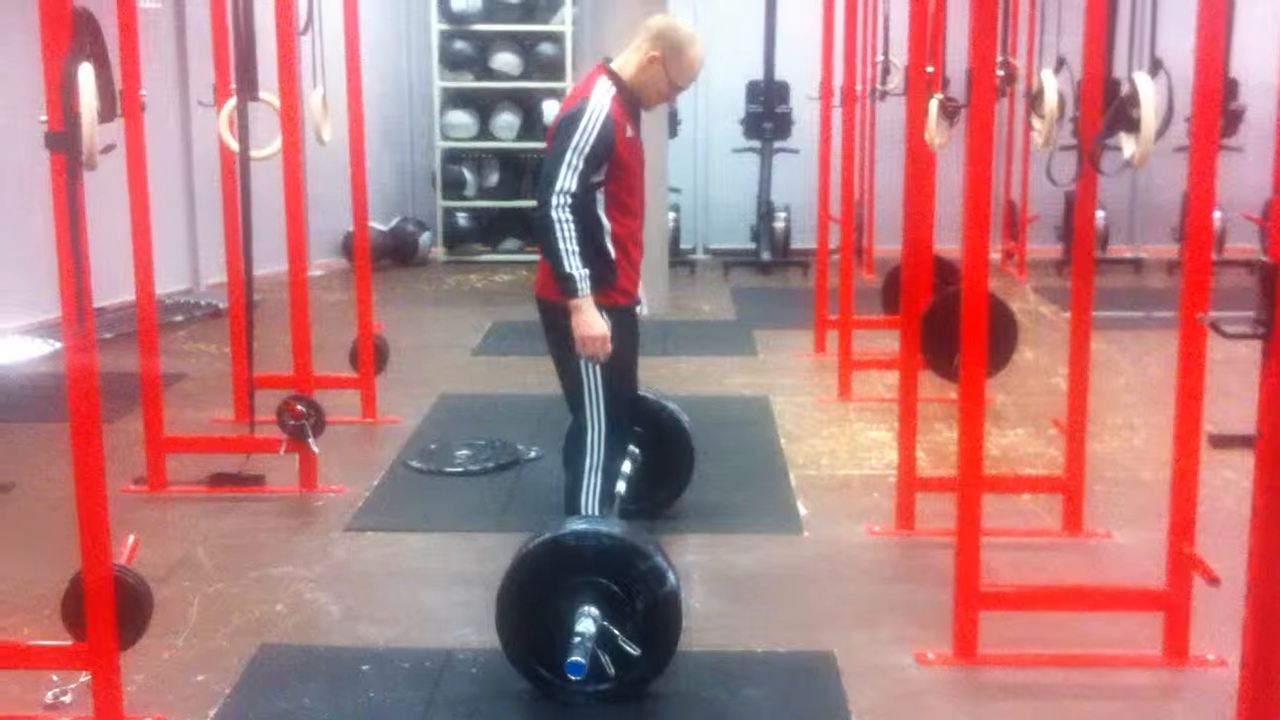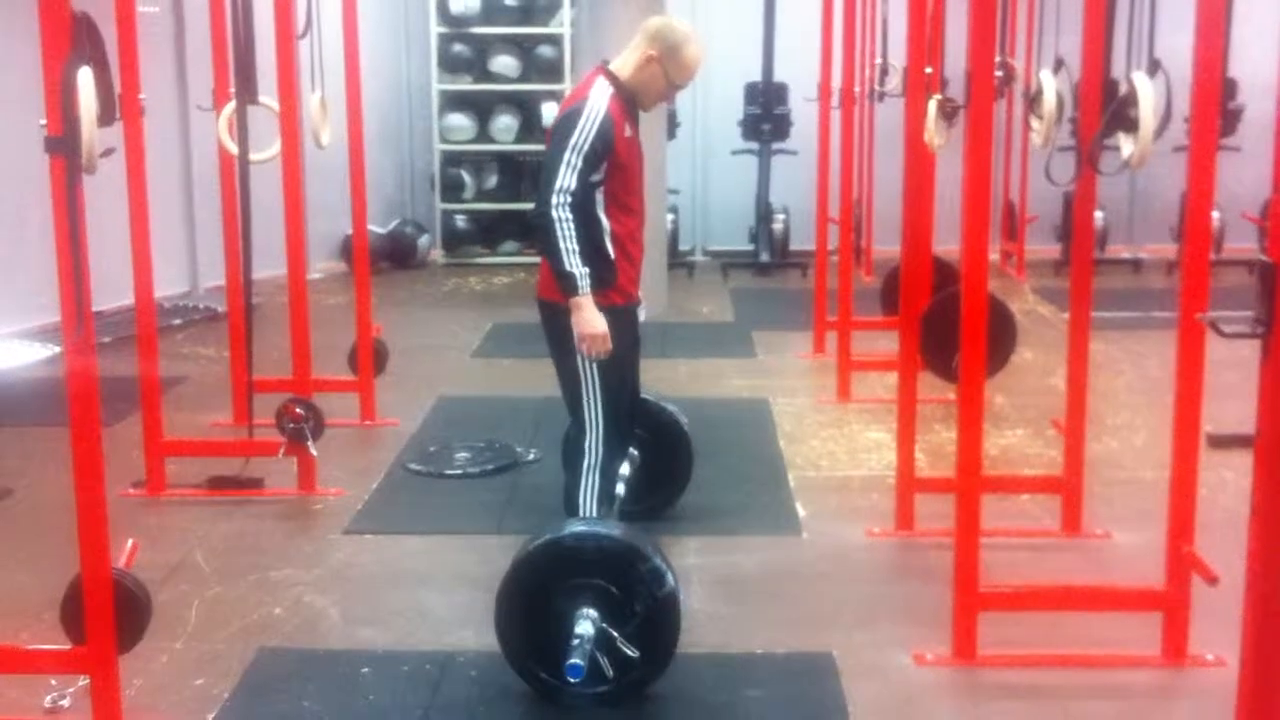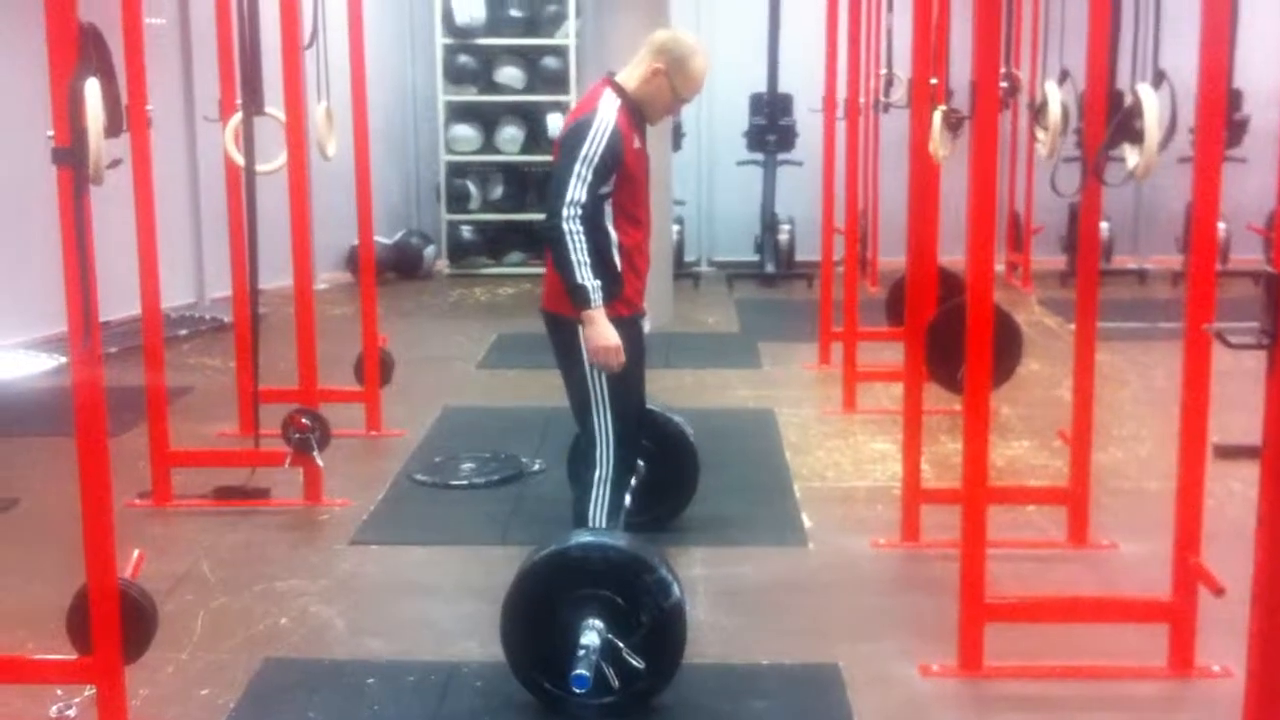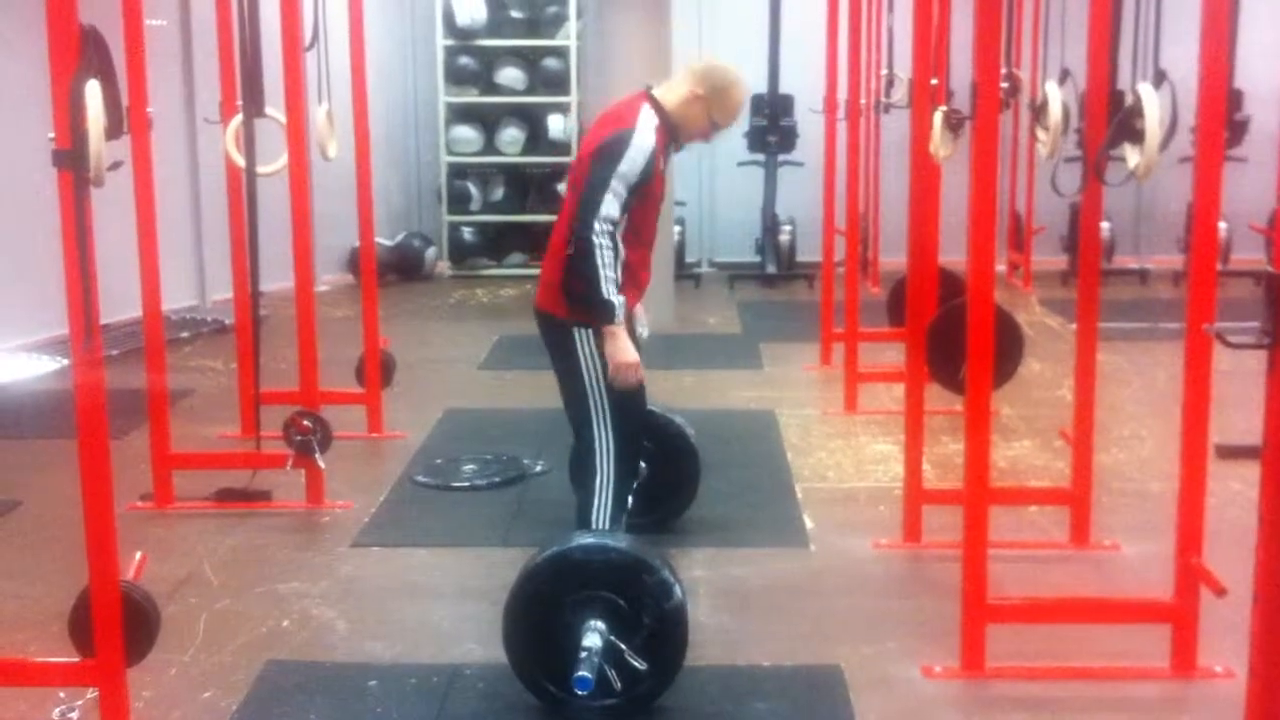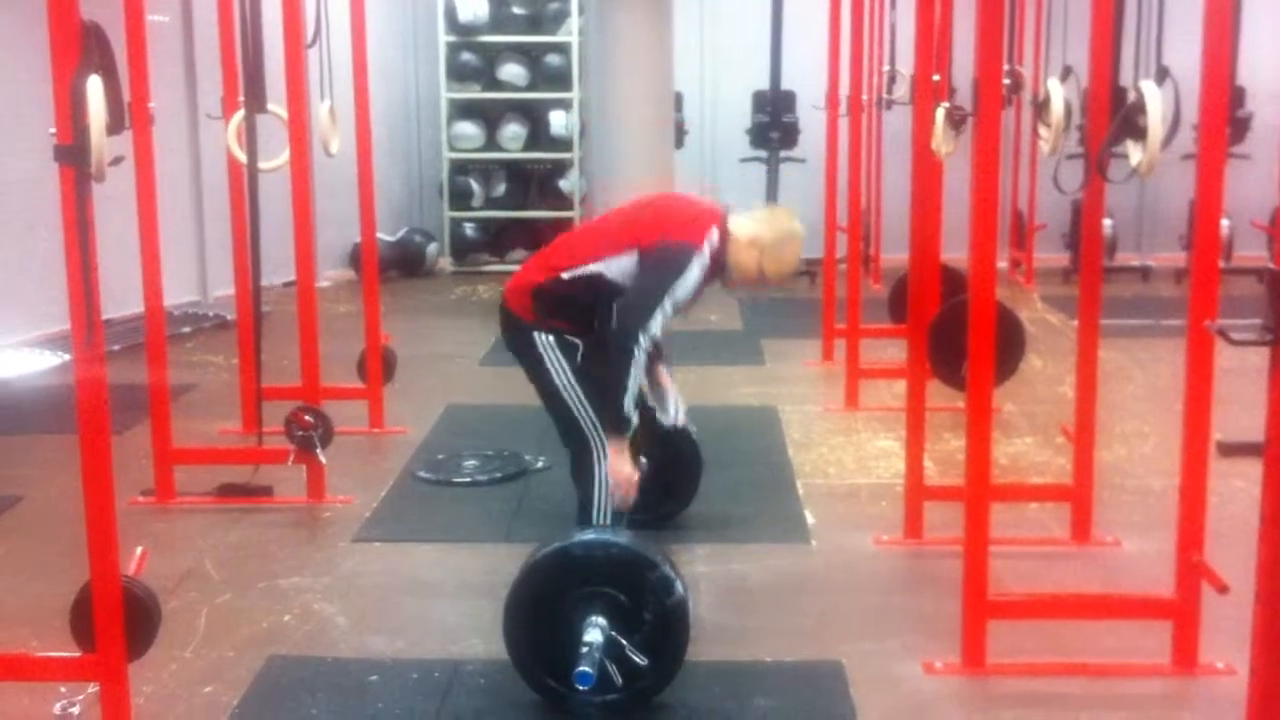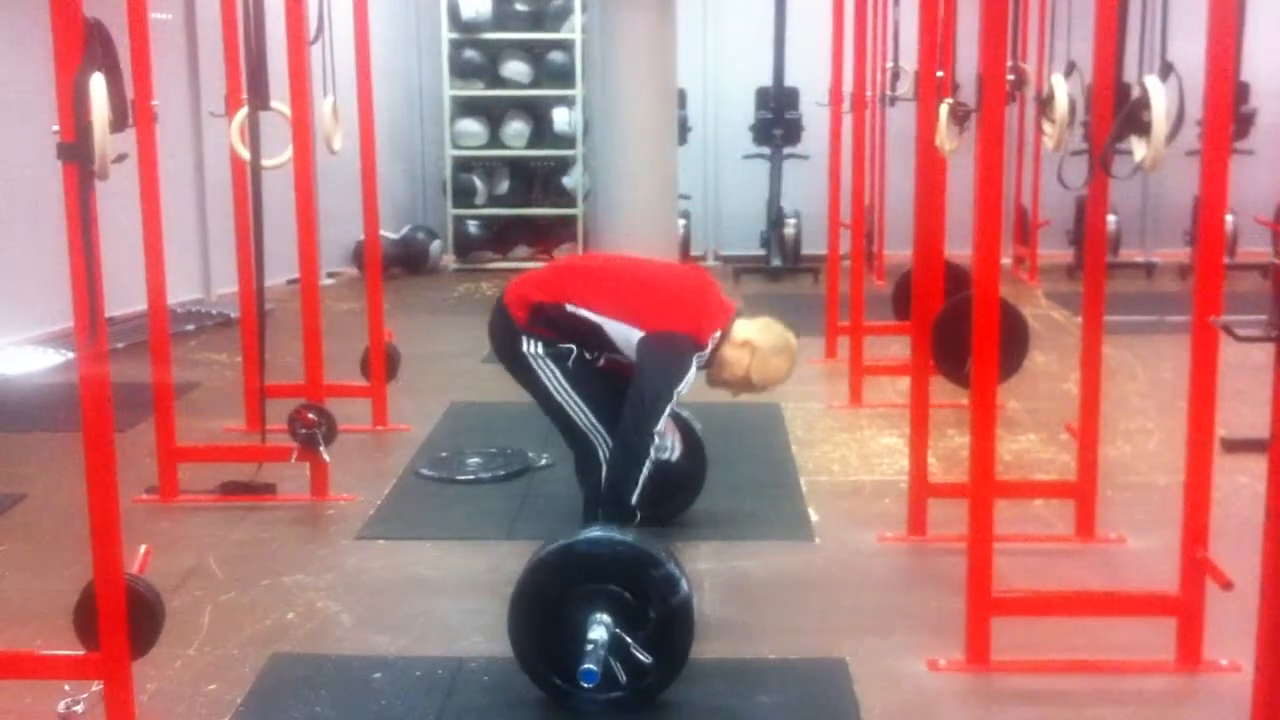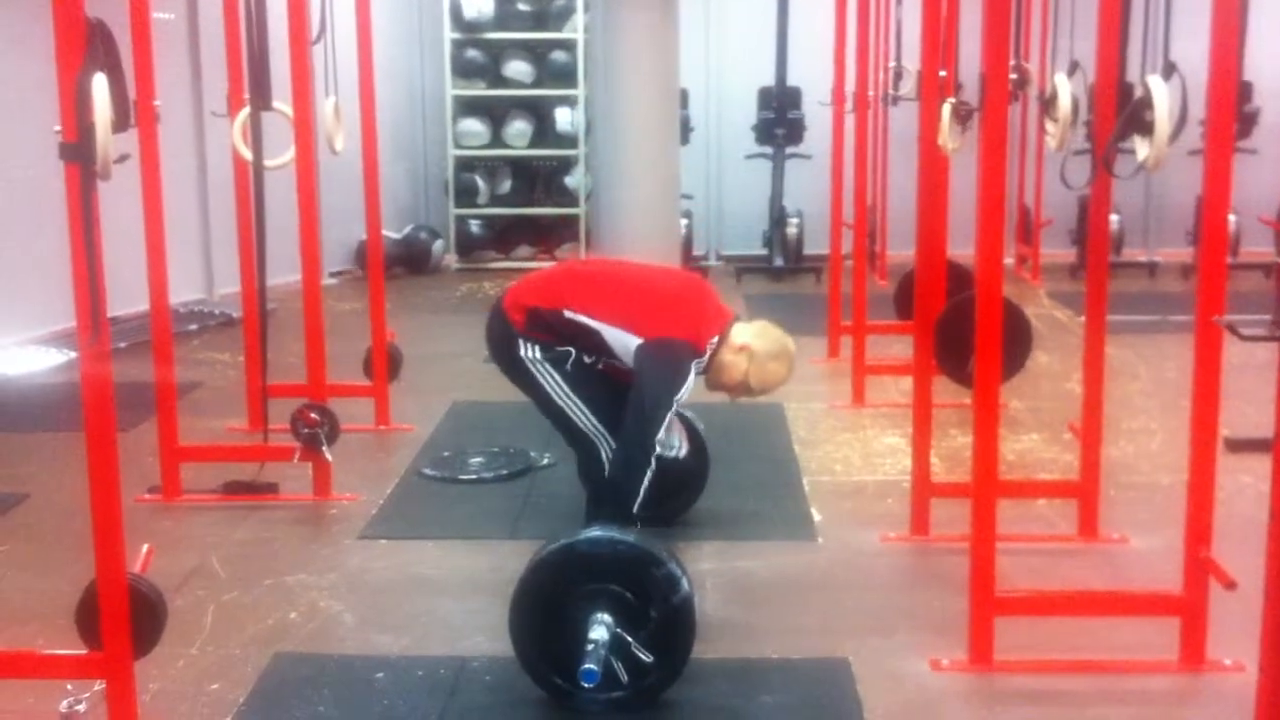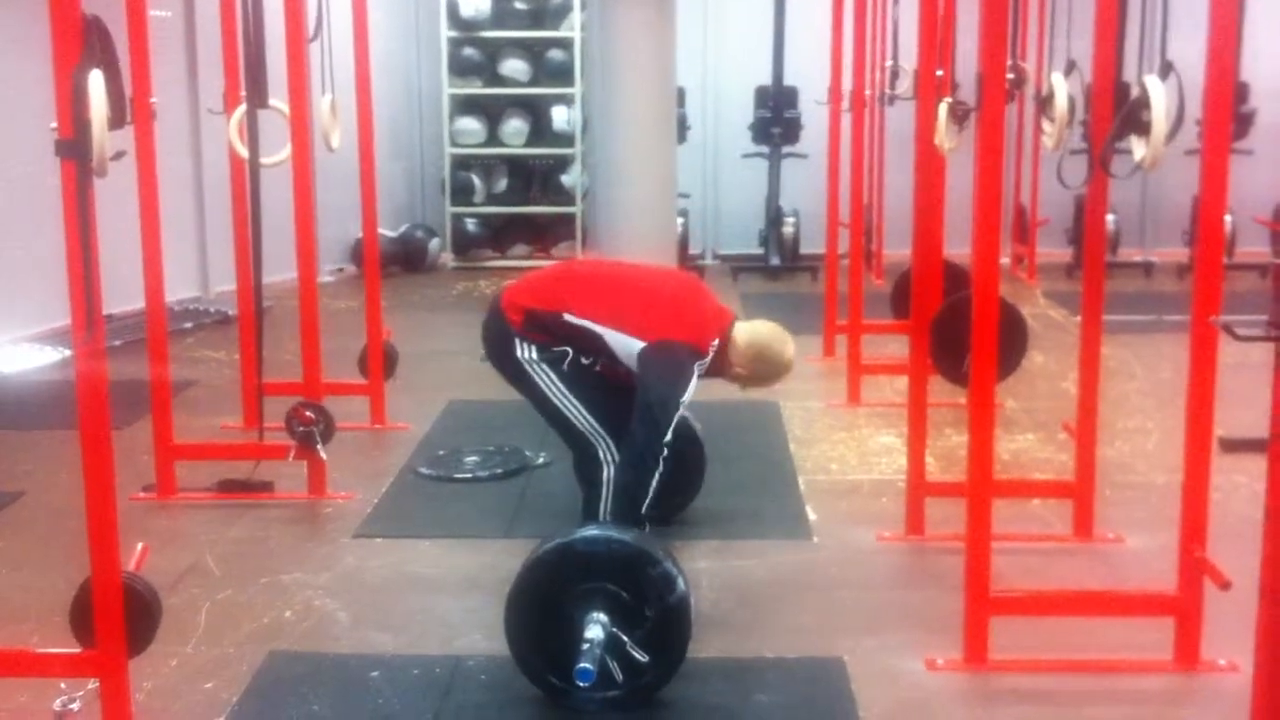
dt=0.4s
person 1, frame 1
left shoulder: (619, 105)
right shoulder: (594, 111)
right elbow: (554, 208)
right wrist: (581, 305)
left hip: (612, 295)
right hip: (585, 306)
left knee: (617, 417)
right knee: (597, 427)
left ankle: (601, 522)
person 1, frame 2
left shoulder: (620, 107)
right shoulder: (592, 110)
right elbow: (553, 208)
right wrist: (581, 302)
left hip: (613, 297)
right hip: (587, 306)
left knee: (620, 418)
right knee: (598, 430)
left ankle: (601, 524)
person 1, frame 3
left shoulder: (623, 117)
right shoulder: (600, 122)
right elbow: (565, 221)
right wrist: (593, 315)
left hip: (617, 308)
right hip: (592, 315)
left knee: (627, 430)
right knee: (607, 439)
left ankle: (608, 536)
person 1, frame 4
left shoulder: (646, 125)
right shoulder: (637, 137)
right elbow: (592, 232)
left wrist: (626, 297)
right wrist: (613, 331)
left hip: (593, 306)
right hip: (576, 314)
left knee: (626, 428)
right knee: (605, 442)
left ankle: (607, 534)
person 1, frame 5
left shoulder: (705, 227)
right shoulder: (692, 251)
right elbow: (632, 337)
left wrist: (657, 368)
right wrist: (618, 442)
left hip: (565, 310)
right hip: (537, 316)
right knee: (598, 444)
person 1, frame 6
left shoulder: (710, 308)
right shoulder: (682, 347)
right elbow: (637, 438)
left wrist: (659, 414)
left hip: (551, 309)
right hip: (527, 324)
left knee: (622, 418)
right knee: (604, 446)
person 1, frame 7
left shoulder: (705, 312)
right shoulder: (678, 353)
right elbow: (637, 448)
left wrist: (665, 416)
left hip: (550, 313)
right hip: (523, 328)
left knee: (627, 421)
right knee: (607, 449)
person 1, frame 8
left shoulder: (704, 317)
right shoulder: (679, 357)
right elbow: (645, 449)
left hip: (542, 310)
right hip: (519, 328)
left knee: (626, 422)
right knee: (606, 451)
